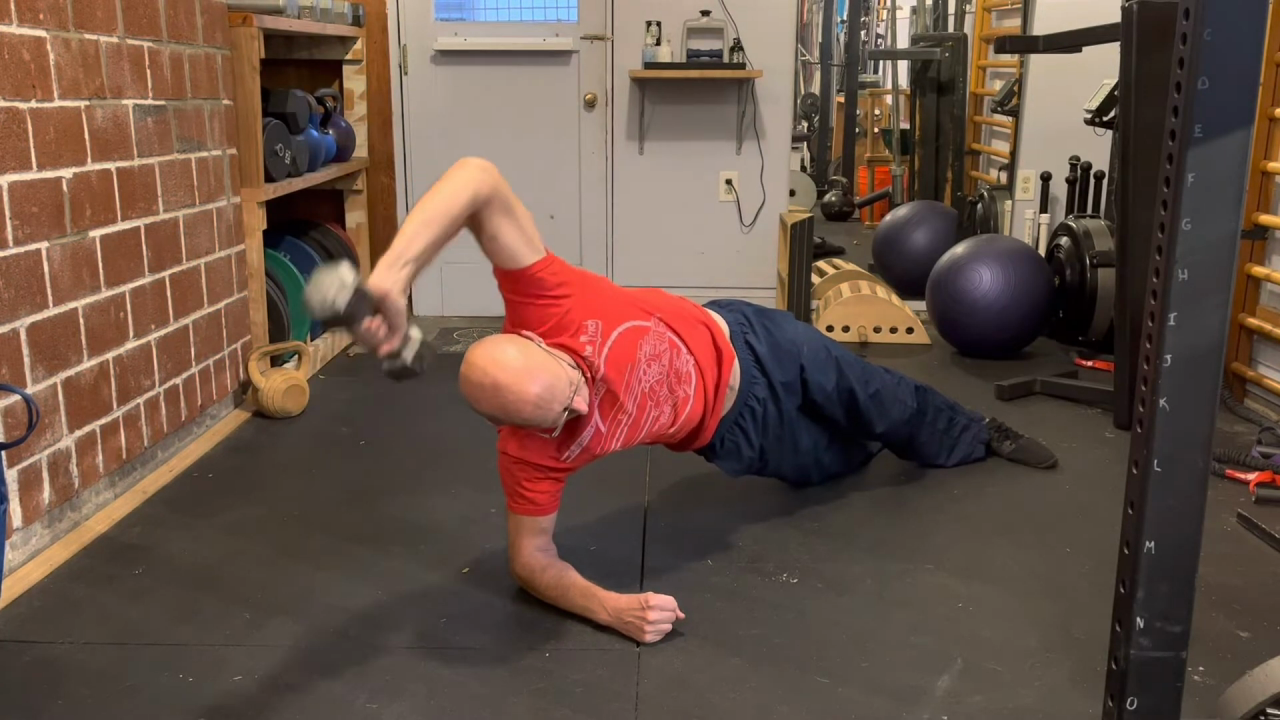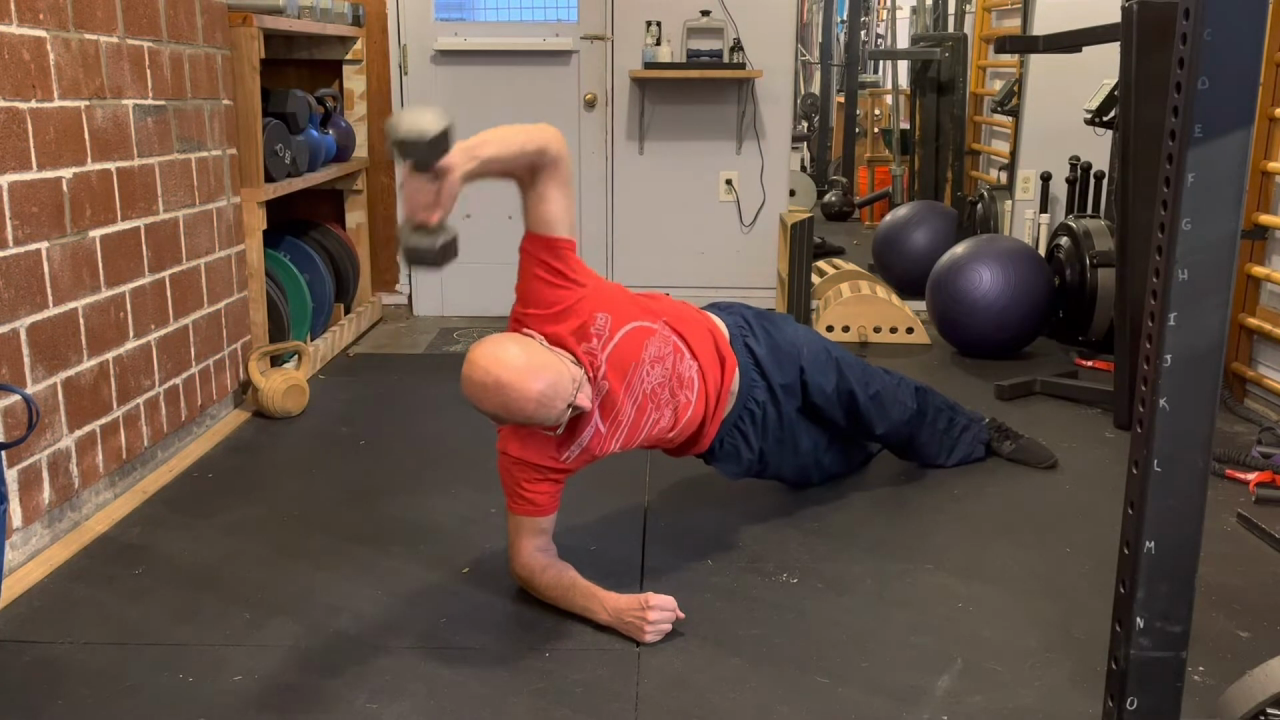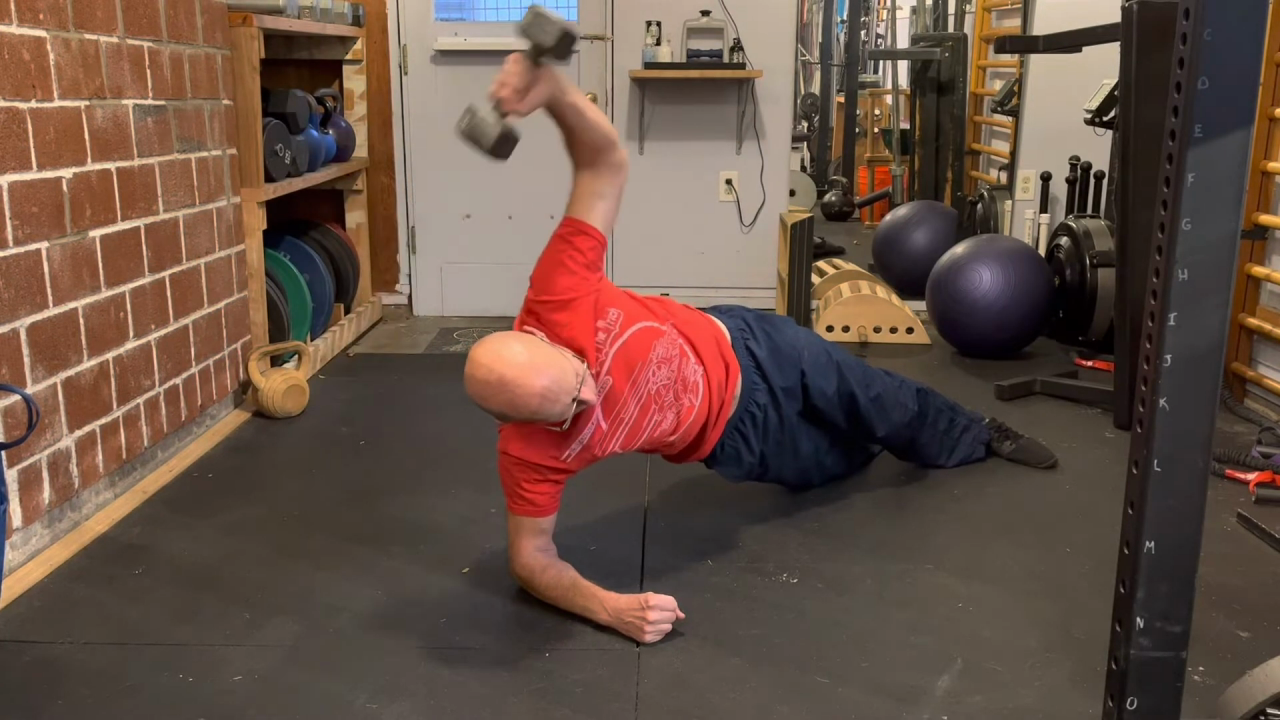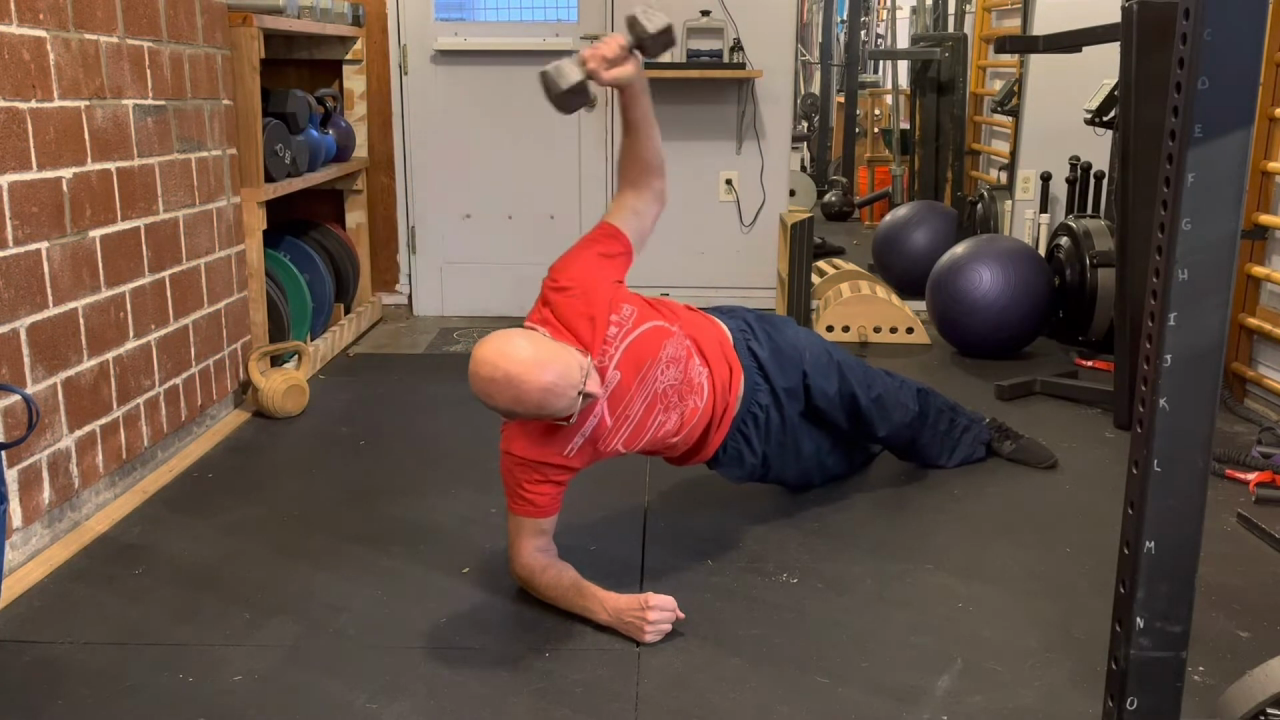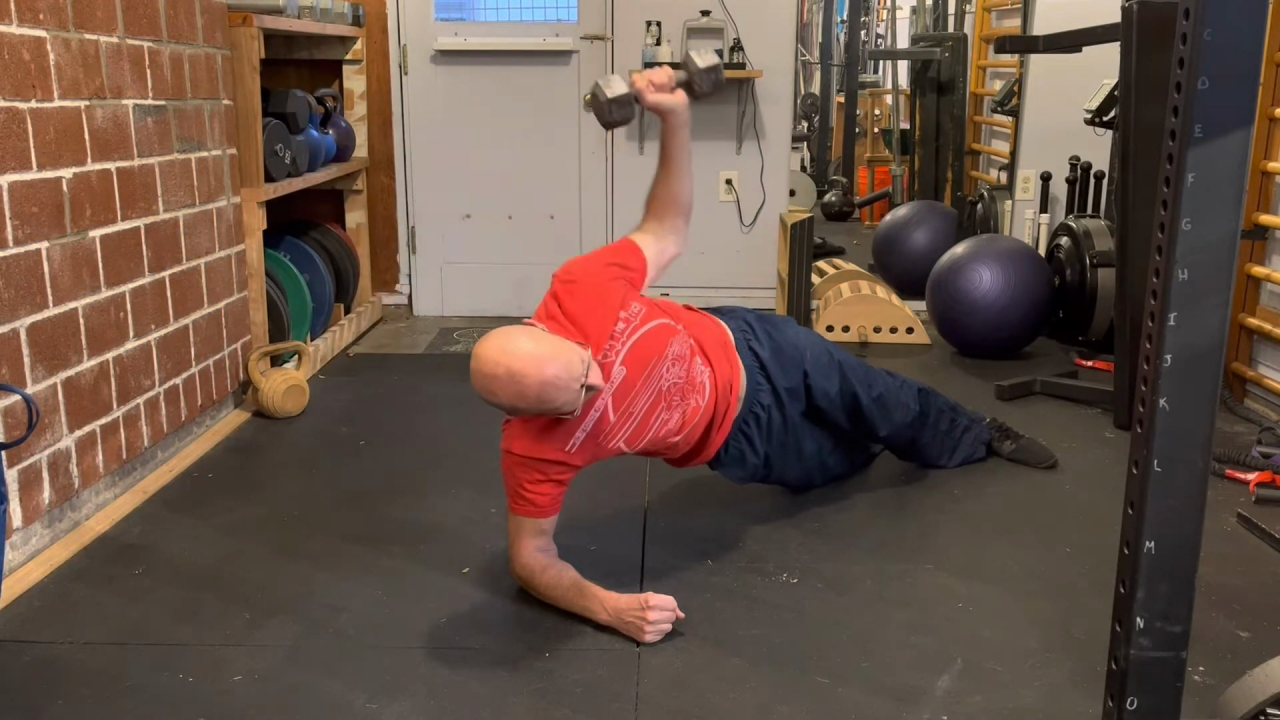
dt=0.2s
person 1, frame 1
left shoulder: (544, 307)
right shoulder: (530, 450)
left elbow: (478, 180)
right elbow: (530, 558)
left wrist: (392, 271)
right wrist: (609, 608)
left hip: (743, 346)
right hip: (733, 432)
left knee: (888, 406)
right knee: (842, 459)
left ankle: (980, 434)
right ankle: (952, 446)
person 1, frame 2
left shoulder: (551, 308)
right shoulder: (529, 450)
left elbow: (547, 149)
right elbow: (530, 558)
left wrist: (456, 161)
right wrist: (609, 608)
left hip: (743, 349)
right hip: (733, 437)
left knee: (890, 408)
right knee: (842, 460)
left ankle: (981, 436)
person 1, frame 3
left shoulder: (559, 308)
right shoulder: (530, 450)
left elbow: (607, 160)
right elbow: (531, 558)
left wrist: (549, 88)
right wrist: (609, 607)
left hip: (743, 348)
right hip: (735, 440)
left knee: (894, 412)
right knee: (839, 460)
left ankle: (983, 437)
person 1, frame 4
left shoulder: (569, 300)
right shoulder: (533, 449)
left elbow: (645, 190)
right elbow: (531, 557)
left wrist: (632, 85)
right wrist: (609, 607)
left hip: (747, 350)
right hip: (737, 442)
left knee: (894, 410)
right knee: (841, 460)
left ankle: (982, 436)
person 1, frame 5
left shoulder: (578, 295)
right shoulder: (533, 447)
left elbow: (666, 232)
right elbow: (531, 556)
left wrist: (674, 116)
right wrist: (609, 607)
left hip: (746, 351)
right hip: (737, 443)
left knee: (894, 409)
right knee: (840, 459)
left ankle: (981, 435)
